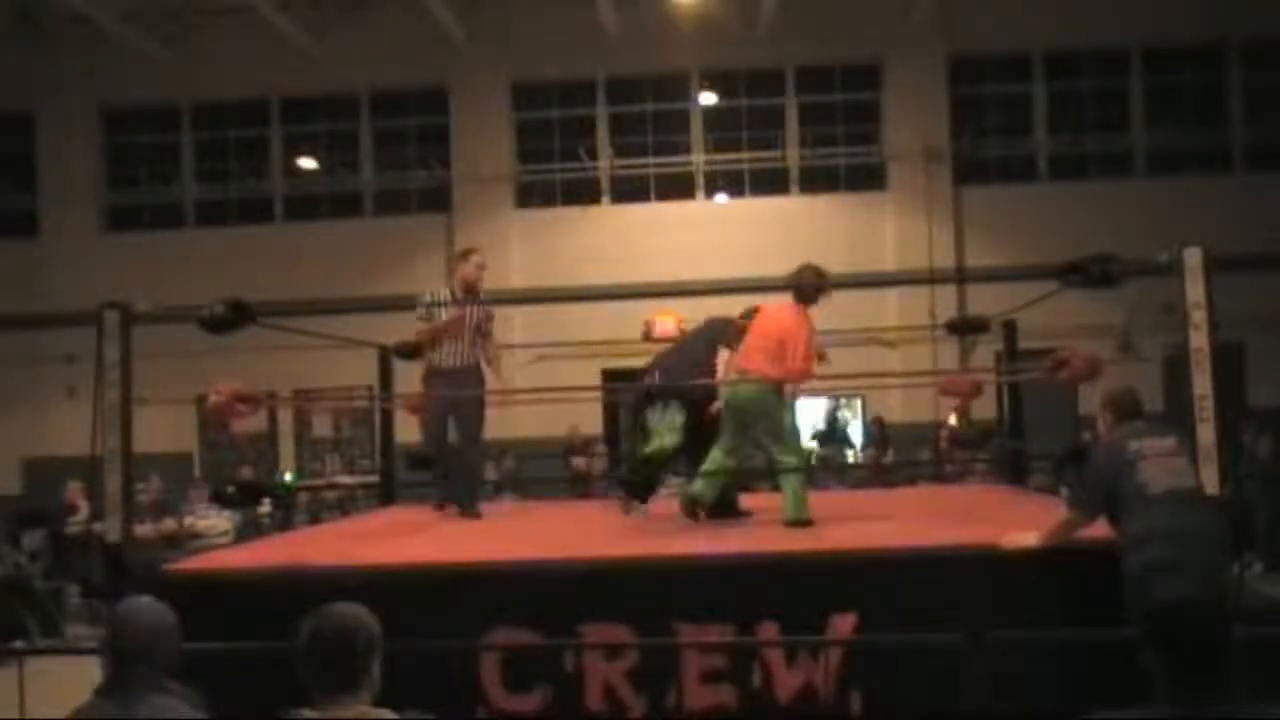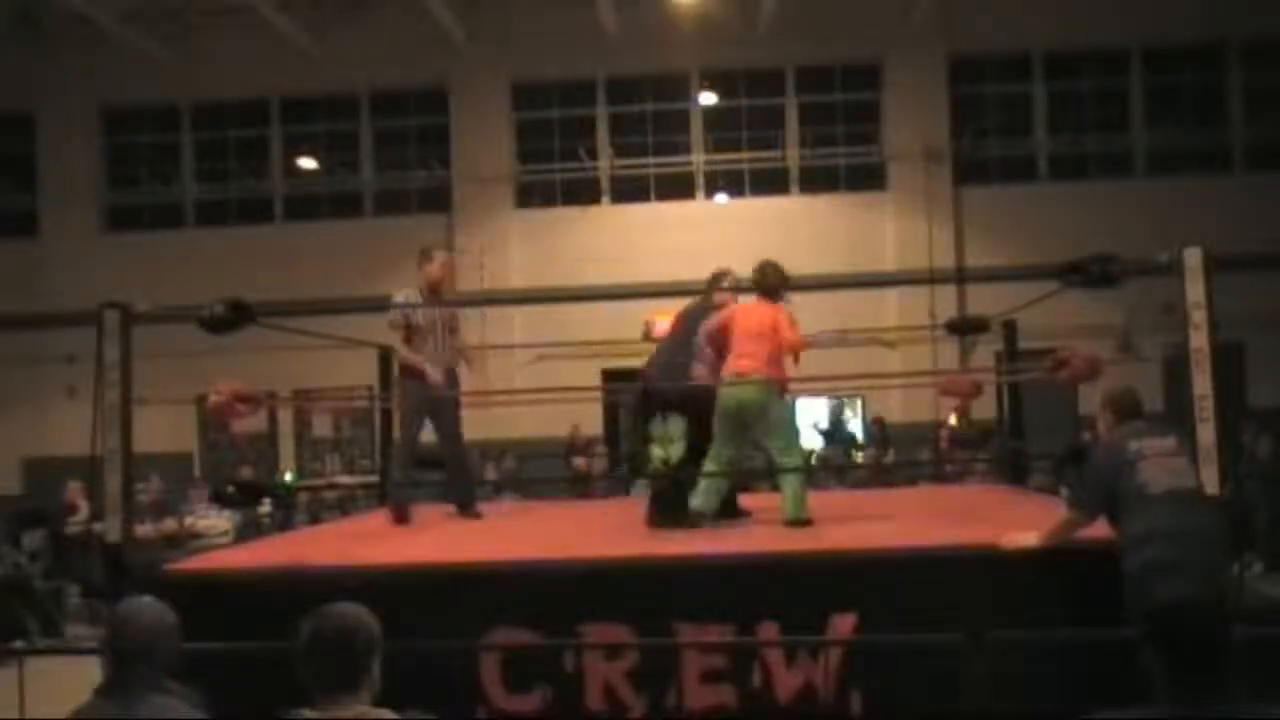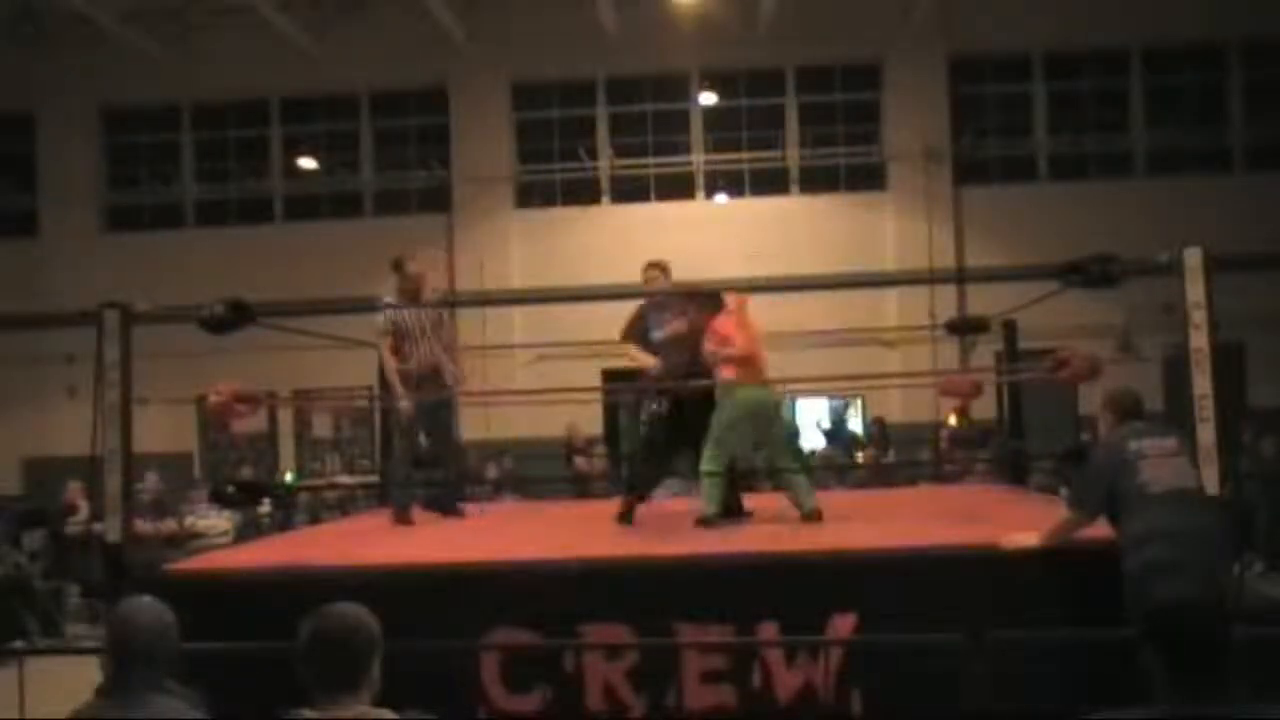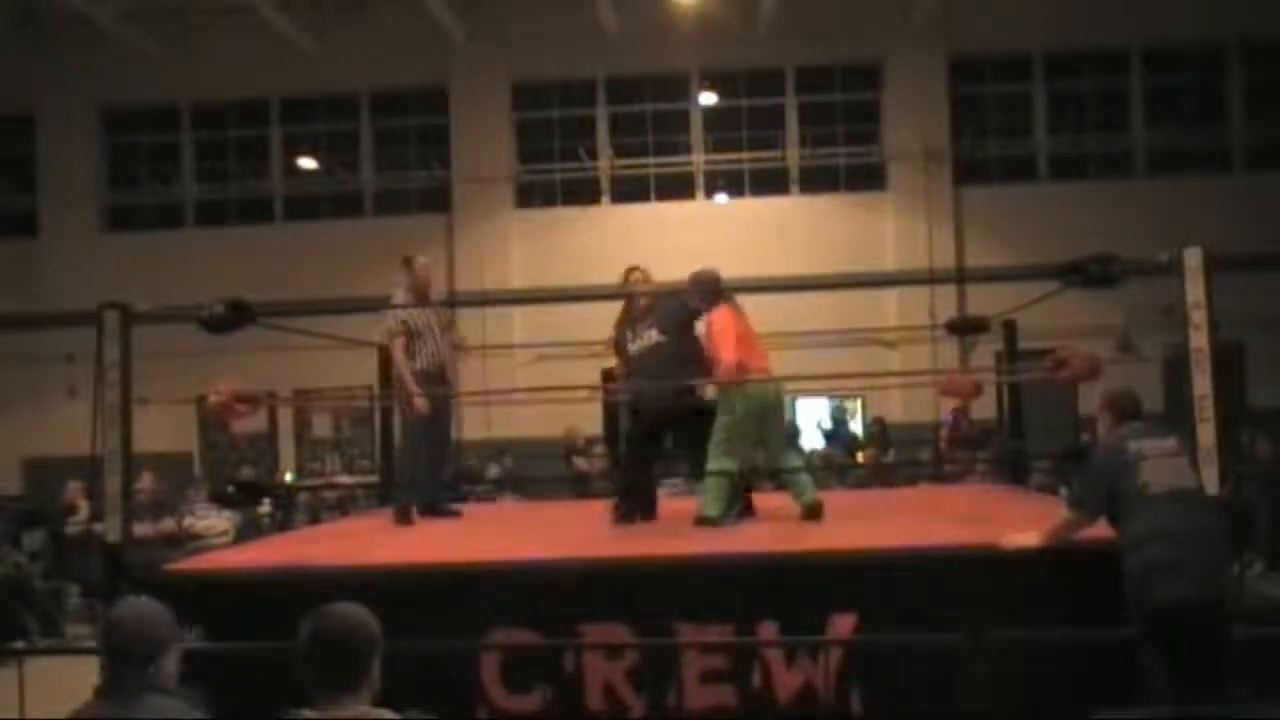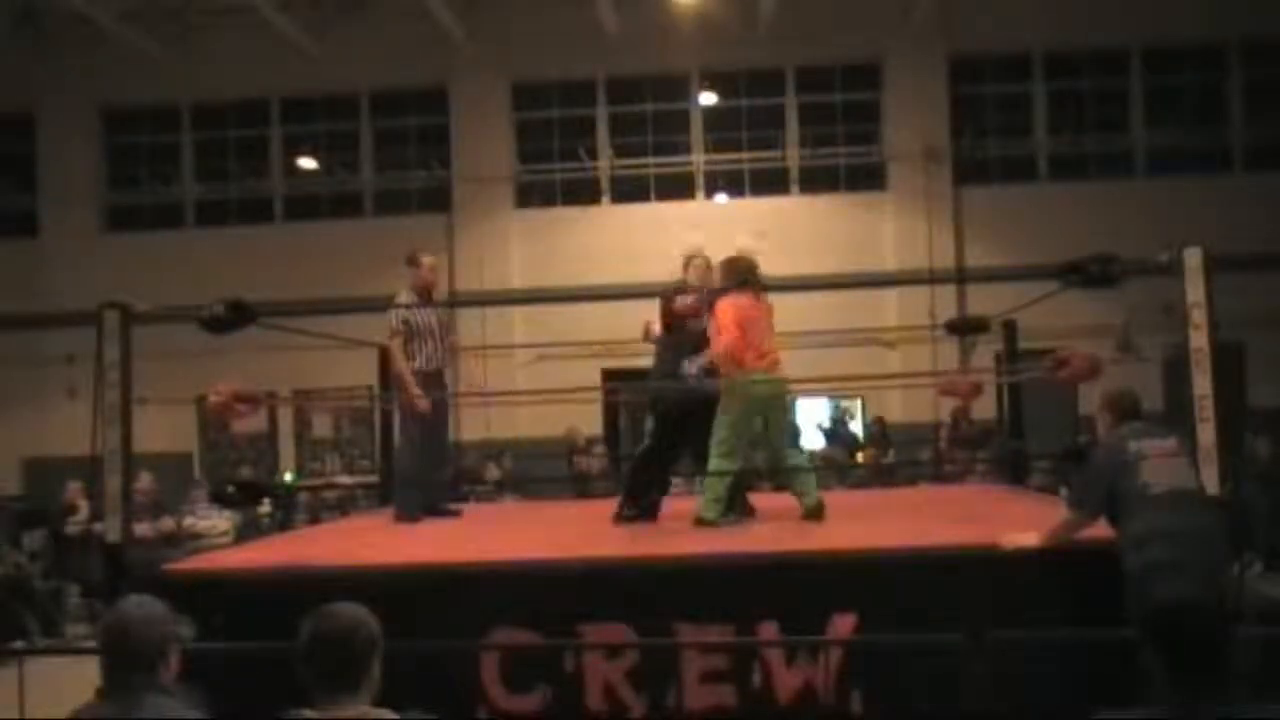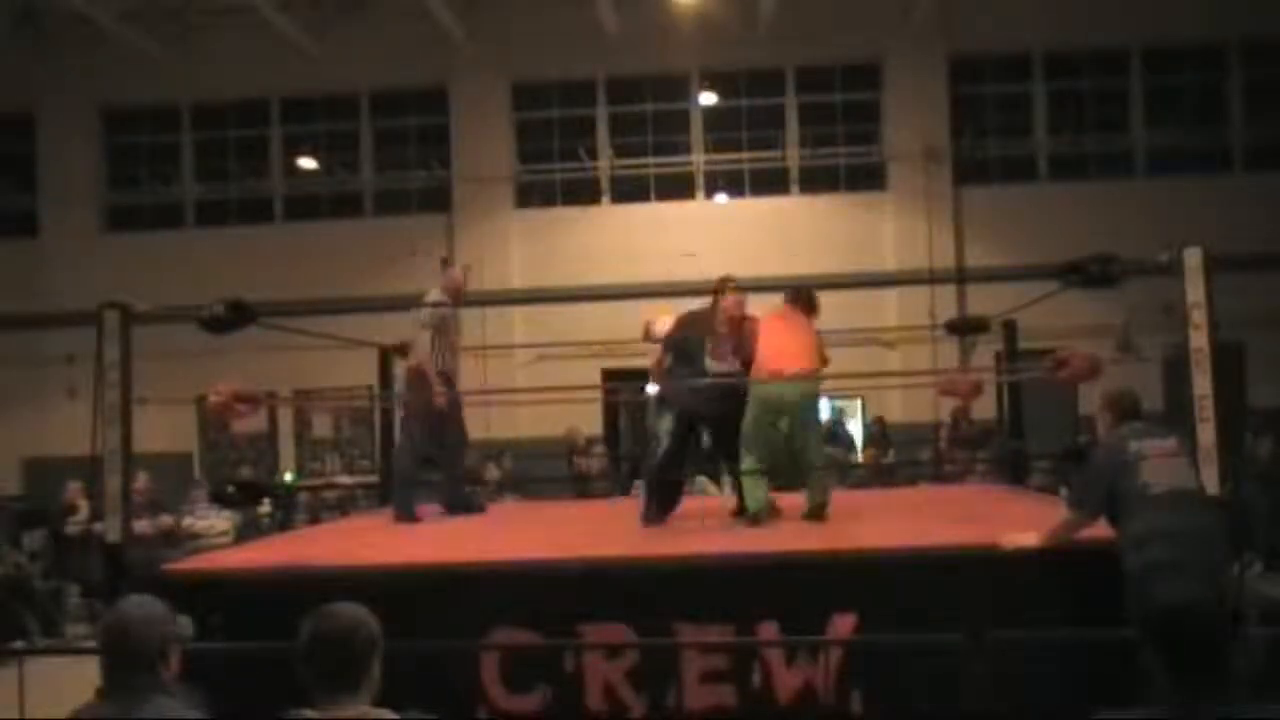
dt=0.4s
person 1, frame 1
left shoulder: (1110, 448)
right shoulder: (1174, 442)
left elbow: (1082, 514)
left wrist: (1039, 538)
left hip: (1157, 565)
right hip: (1206, 549)
left knee: (1172, 675)
right knee: (1209, 670)
person 1, frame 2
left shoulder: (1110, 448)
right shoulder: (1174, 442)
left elbow: (1082, 514)
left wrist: (1039, 538)
left hip: (1157, 566)
right hip: (1207, 549)
left knee: (1171, 675)
right knee: (1208, 669)
person 1, frame 3
left shoulder: (1110, 448)
right shoulder: (1174, 442)
left elbow: (1082, 514)
left wrist: (1039, 539)
left hip: (1156, 565)
right hip: (1207, 552)
left knee: (1171, 675)
right knee: (1209, 669)
person 1, frame 4
left shoulder: (1110, 448)
right shoulder: (1173, 442)
left elbow: (1083, 515)
left wrist: (1040, 538)
left hip: (1157, 565)
right hip: (1206, 550)
left knee: (1171, 674)
right knee: (1209, 671)
person 1, frame 5
left shoulder: (1110, 449)
right shoulder: (1174, 442)
left elbow: (1083, 515)
left wrist: (1040, 539)
left hip: (1157, 566)
right hip: (1206, 550)
left knee: (1174, 676)
right knee: (1209, 671)
person 1, frame 6
left shoulder: (1112, 448)
right shoulder: (1174, 443)
left elbow: (1082, 515)
left wrist: (1040, 538)
left hip: (1152, 560)
right hip: (1208, 554)
person 2, frame 1
left shoulder: (482, 304)
right shoulder: (432, 299)
left elbow: (488, 344)
right elbow: (419, 335)
left wrist: (498, 376)
right wrist: (445, 322)
left hip: (469, 378)
right hip: (438, 378)
left knee: (470, 441)
right knee: (433, 438)
left ankle: (467, 500)
right ankle: (447, 489)
person 2, frame 2
left shoulder: (445, 304)
right shoulder: (403, 301)
left elbow: (455, 341)
right elbow: (398, 347)
left wrist: (467, 357)
right wrist: (426, 367)
left hip: (445, 381)
right hip: (414, 382)
left knee: (454, 443)
right knee: (407, 444)
left ankle: (465, 501)
right ankle: (399, 505)
person 2, frame 3
left shoulder: (430, 302)
right shoulder: (391, 309)
left elbow: (444, 337)
right elbow: (386, 354)
left wrist: (451, 365)
right wrist: (399, 393)
left hip: (436, 382)
right hip: (410, 385)
left knee: (446, 443)
right knee: (405, 447)
left ankle: (442, 498)
right ankle: (401, 507)
person 2, frame 4
left shoulder: (434, 304)
right shoulder: (398, 309)
left elbow: (450, 338)
right elbow: (398, 354)
right wrist: (414, 392)
left hip: (440, 382)
right hip: (416, 383)
left knee: (439, 445)
right knee: (412, 447)
left ankle: (431, 501)
right ankle: (403, 507)
person 2, frame 5
left shoulder: (436, 306)
right shoulder: (402, 307)
left elbow: (448, 342)
right elbow: (397, 354)
right wrist: (414, 391)
left hip: (437, 383)
right hip: (415, 383)
left knee: (437, 446)
right knee: (411, 447)
left ankle: (430, 501)
right ankle: (404, 507)
person 2, frame 6
left shoulder: (450, 304)
right shoulder: (435, 303)
right elbow: (422, 347)
left wrist: (446, 385)
right wrist: (436, 387)
left hip: (444, 383)
right hip: (424, 382)
left knee: (455, 442)
right knee: (412, 446)
left ankle: (455, 498)
right ankle: (403, 507)
person 3, frame 1
left shoulder: (770, 309)
right shoulder: (802, 323)
right elbow: (794, 371)
right wrist: (787, 410)
left hip: (734, 384)
right hip: (762, 389)
left knee: (727, 445)
right knee: (789, 453)
left ankle: (698, 493)
right ankle: (796, 513)
person 3, frame 2
left shoulder: (737, 310)
right shoulder: (781, 313)
left elbow: (706, 332)
right elbow: (792, 342)
left hip: (730, 389)
right hip: (765, 391)
left knee: (721, 454)
right knee: (788, 453)
left ankle: (699, 509)
right ankle: (795, 514)
person 3, frame 3
left shoulder: (722, 322)
right shoulder: (734, 312)
left elbow: (747, 350)
left wrist: (715, 352)
left hip: (739, 394)
right hip: (765, 394)
left knee: (714, 453)
right knee: (781, 454)
left ankle: (710, 511)
right ankle: (810, 506)
person 3, frame 4
left shoulder: (716, 318)
right shoulder: (732, 309)
left elbow: (731, 358)
left wrist: (715, 387)
left hip: (742, 391)
right hip: (768, 386)
left knee: (721, 451)
right knee: (780, 449)
left ankle: (711, 511)
right ankle: (810, 501)
person 3, frame 5
left shoulder: (727, 305)
right shoulder: (762, 303)
left elbow: (727, 343)
left hip: (742, 385)
right hip: (773, 382)
left knee: (723, 450)
right knee: (783, 447)
left ankle: (710, 512)
right ankle: (812, 501)
person 3, frame 6
left shoulder: (770, 319)
right shoulder: (812, 331)
right elbow: (822, 361)
left hip: (764, 387)
right hip: (803, 387)
left knee: (753, 452)
right knee: (809, 446)
left ankle: (758, 508)
right ankle: (817, 505)
person 4, frame 1
left shoulder: (721, 328)
right shoulder: (732, 331)
right elbow: (724, 357)
right hip: (670, 382)
left knee: (704, 446)
right knee: (667, 441)
left ankle: (719, 506)
right ankle: (631, 490)
person 4, frame 2
left shoulder: (716, 316)
right shoulder: (703, 312)
right wrist: (717, 385)
left hip: (685, 387)
right hip: (668, 384)
left knee: (707, 445)
right knee: (677, 450)
left ankle: (722, 506)
right ankle: (665, 512)
person 4, frame 3
left shoulder: (692, 299)
right shoulder: (646, 311)
right elbow: (630, 344)
right wrist: (647, 360)
left hip: (701, 387)
right hip: (666, 389)
right knee: (655, 447)
left ankle: (727, 505)
right ankle: (630, 500)
person 4, frame 4
left shoulder: (673, 302)
right shoulder: (625, 322)
right elbow: (625, 360)
right wrist: (622, 377)
left hip: (687, 393)
right hip: (647, 398)
left knee: (704, 449)
right knee: (638, 452)
right ankle: (631, 507)
person 4, frame 5
left shoulder: (718, 298)
right shoulder: (675, 294)
right elbow: (684, 305)
left hip: (708, 385)
right hip: (673, 385)
right knee: (660, 448)
left ankle: (734, 503)
right ankle: (635, 507)
person 4, frame 6
left shoulder: (748, 329)
right shoulder: (692, 323)
right elbow: (664, 352)
right wrist: (656, 380)
left hip: (727, 401)
right hip: (687, 398)
left knee: (743, 451)
right knee: (672, 453)
right ankle: (656, 507)
